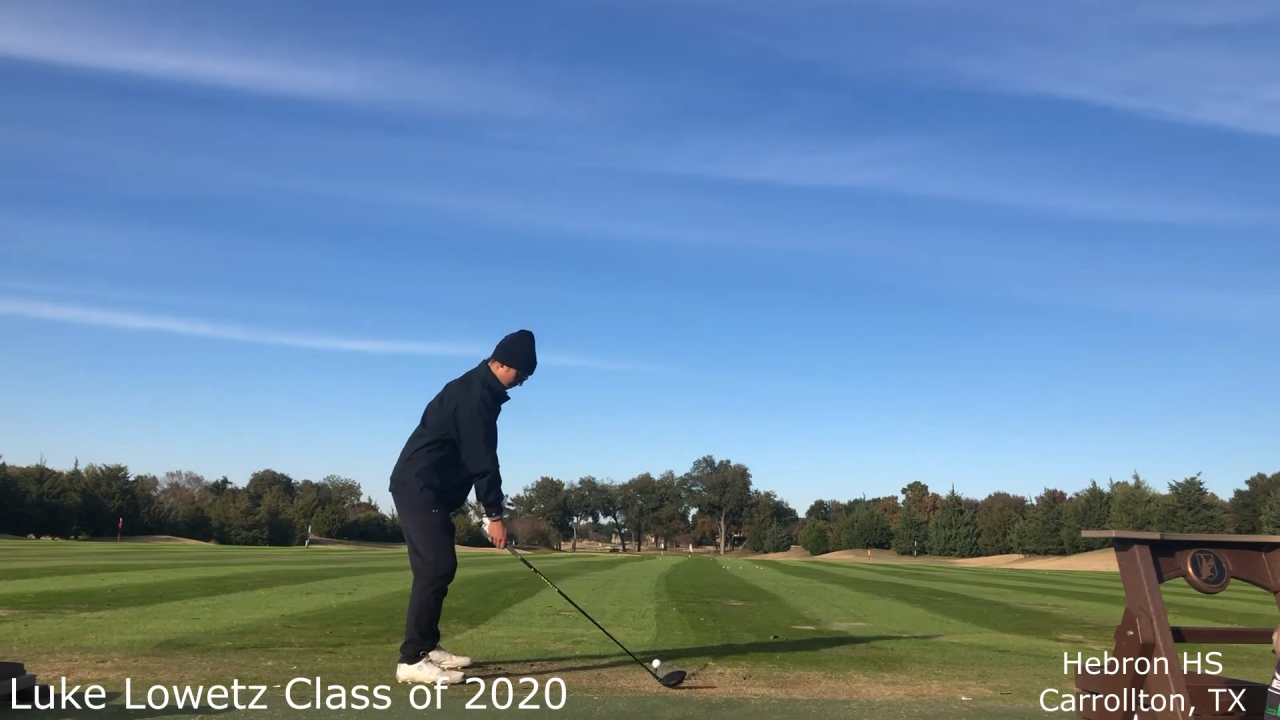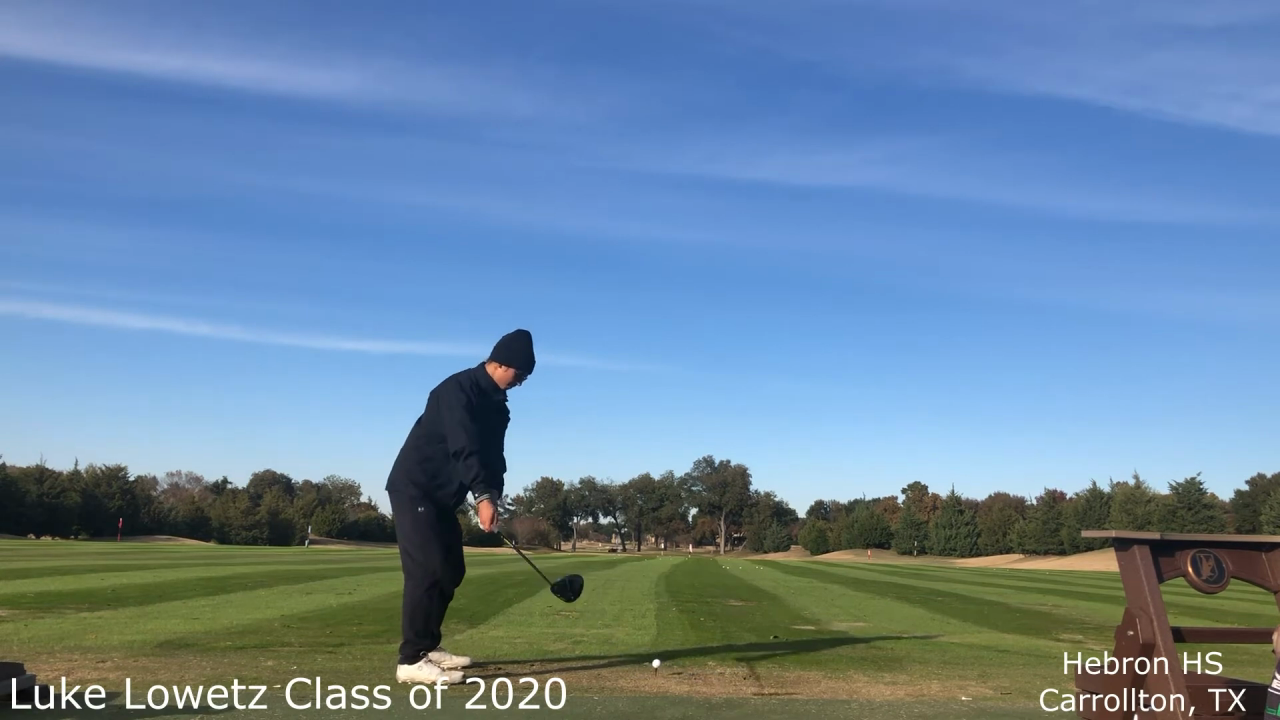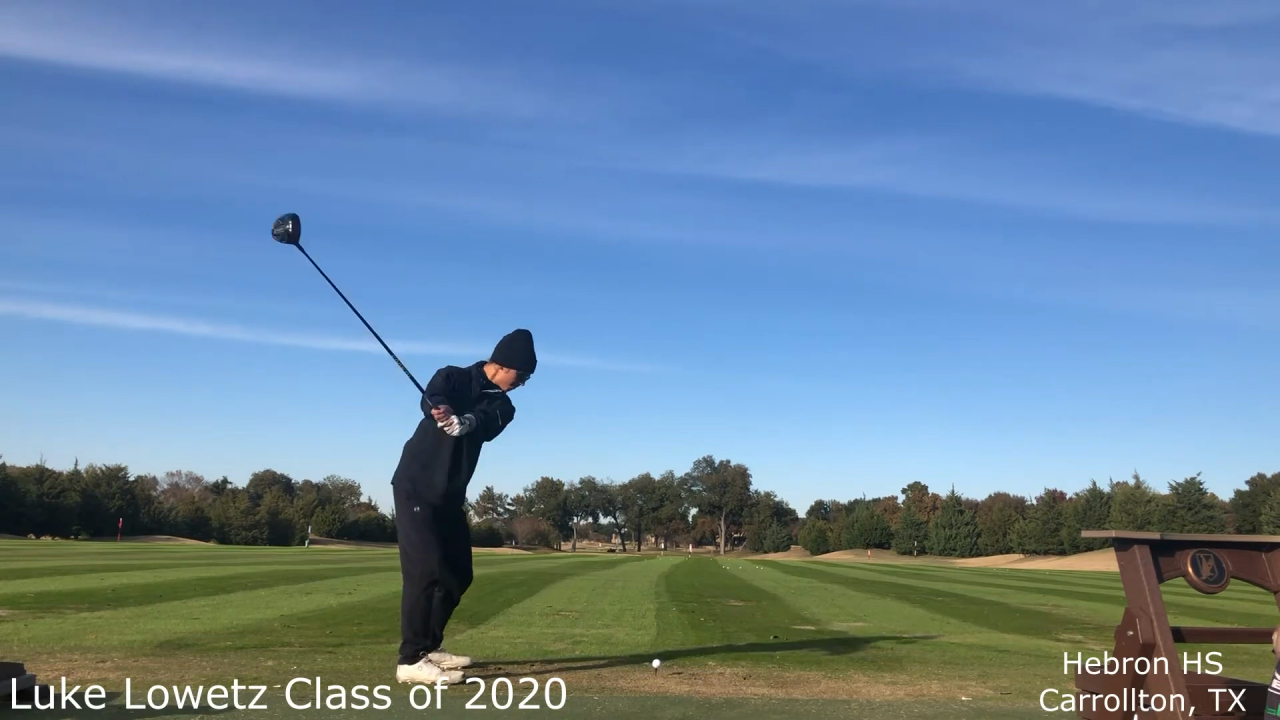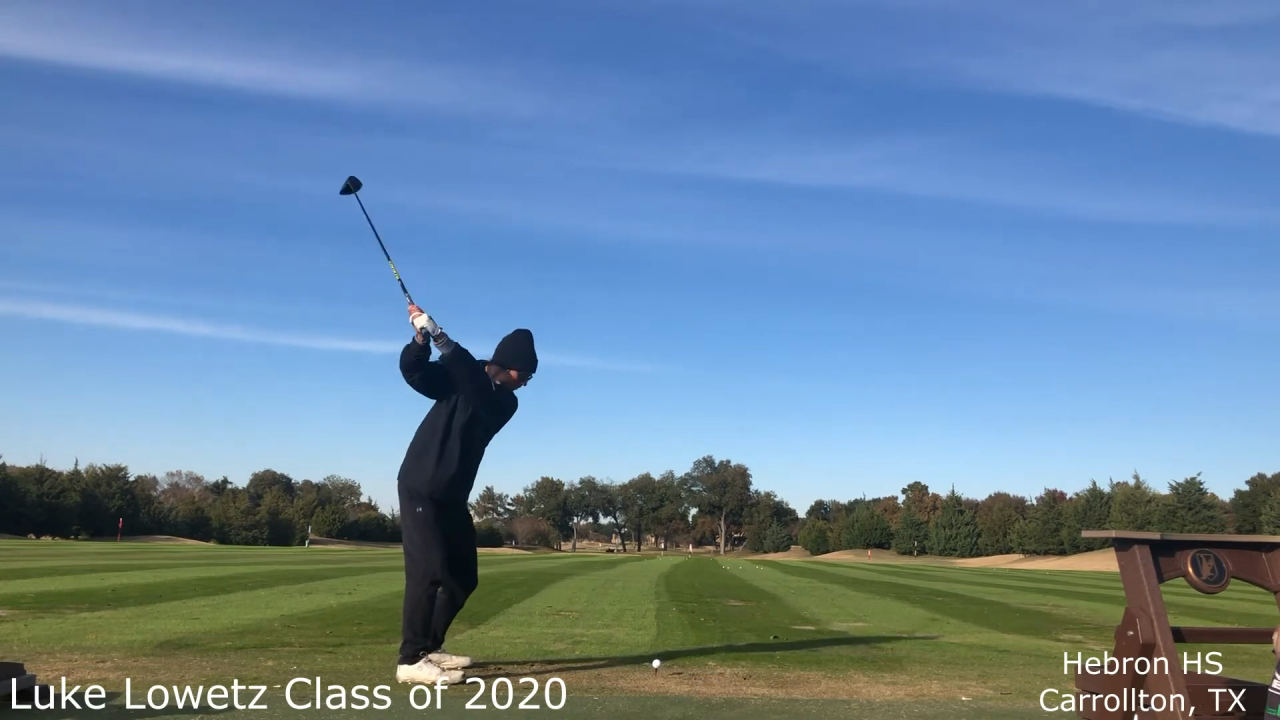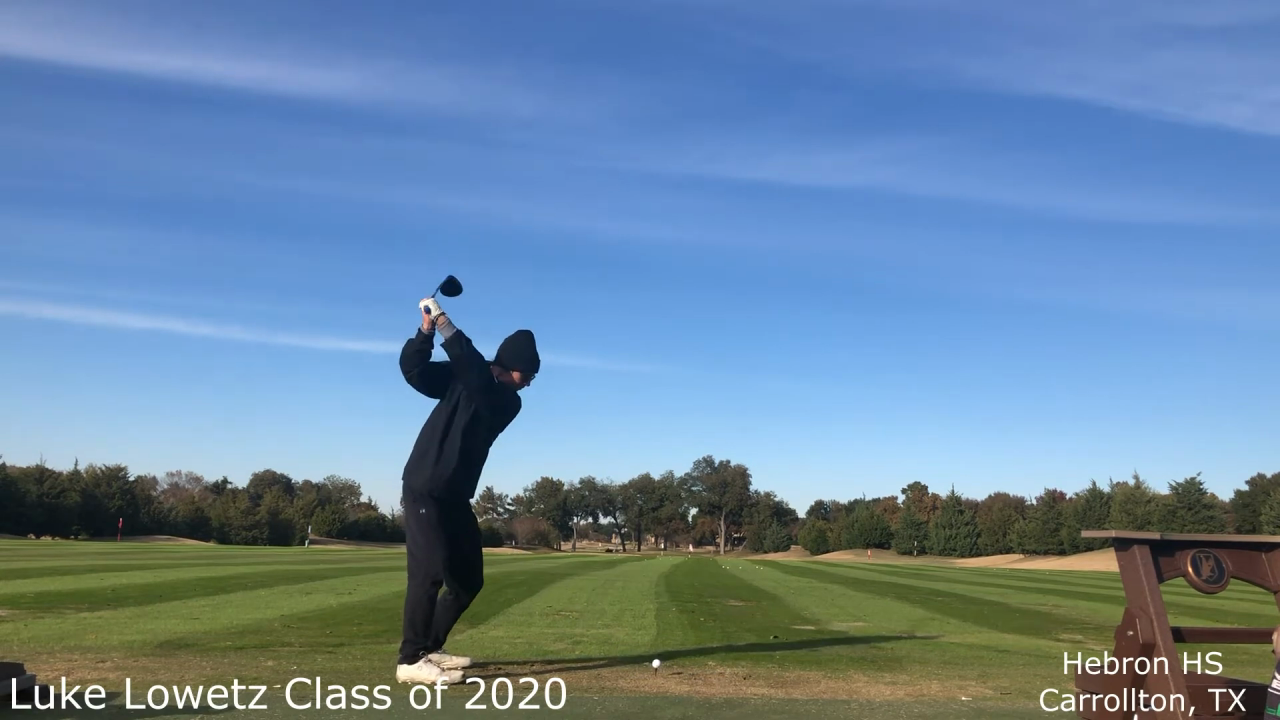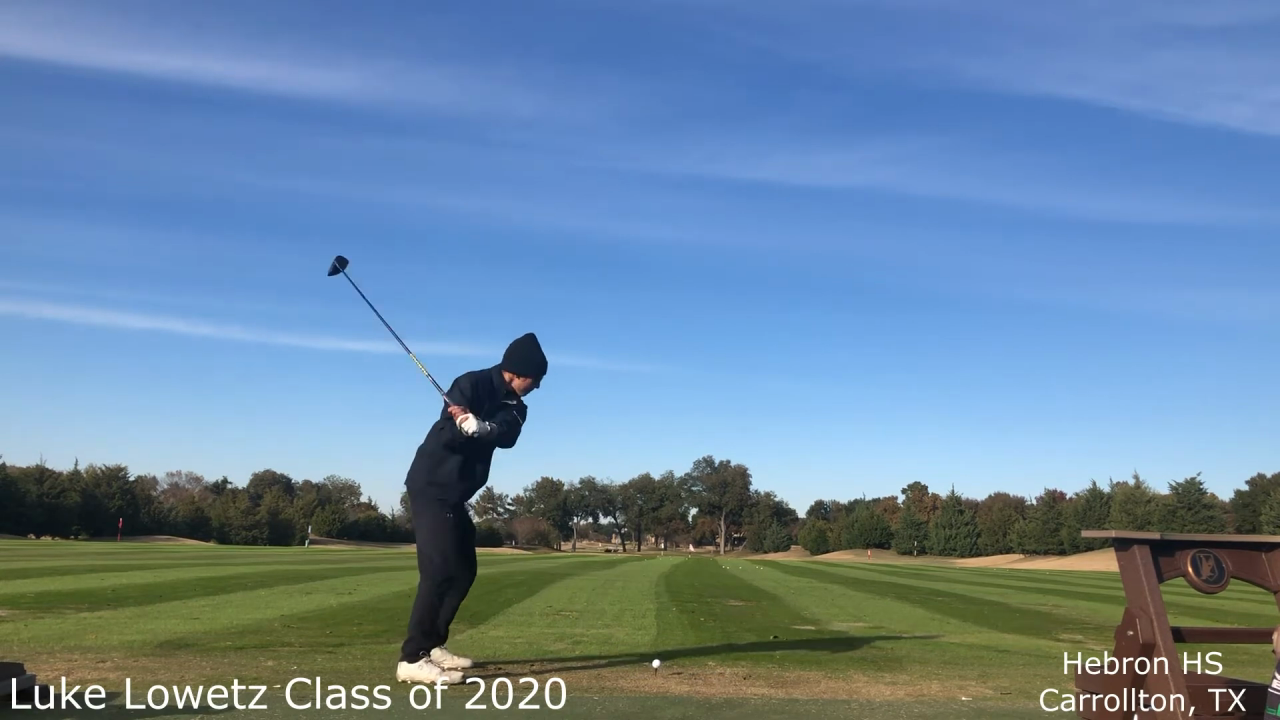
dt=0.2s
person 1, frame 1
left shoulder: (488, 397)
right shoulder: (473, 394)
left elbow: (484, 458)
right elbow: (478, 461)
left wrist: (492, 511)
right wrist: (494, 515)
left hip: (437, 492)
right hip: (419, 488)
left knee: (441, 569)
right knee: (434, 568)
left ankle: (428, 646)
right ankle: (412, 660)
person 1, frame 2
left shoulder: (498, 408)
right shoulder: (459, 387)
left elbow: (494, 457)
right elbow: (465, 444)
left wrist: (491, 497)
right wrist: (482, 496)
left hip: (444, 496)
right hip: (413, 488)
left knee: (449, 572)
right knee: (425, 569)
left ankle: (428, 646)
right ankle: (411, 660)
person 1, frame 3
left shoulder: (503, 407)
right shoulder: (454, 377)
left elbow: (482, 423)
right elbow: (434, 395)
left wrist: (459, 421)
right wrist: (439, 407)
left hip: (449, 496)
right hip: (415, 488)
left knee: (458, 575)
right knee: (424, 570)
left ankle: (430, 647)
right ankle: (411, 660)
person 1, frame 4
left shoulder: (504, 402)
right shoulder: (453, 377)
left elbow: (472, 377)
right elbow: (412, 372)
left wrist: (436, 335)
right wrist: (421, 339)
left hip: (454, 496)
right hip: (420, 488)
left knee: (463, 578)
right knee: (428, 572)
left ankle: (430, 648)
right ankle: (411, 660)
person 1, frame 5
left shoulder: (509, 402)
right shoulder: (456, 374)
left elbow: (475, 372)
right elbow: (412, 370)
left wrist: (441, 321)
right wrist: (426, 329)
left hip: (456, 495)
right hip: (424, 487)
left knee: (469, 578)
right knee: (429, 570)
left ankle: (430, 646)
right ankle: (411, 659)
person 1, frame 6
left shoulder: (515, 408)
right shoulder: (475, 384)
left elbow: (503, 436)
right elbow: (458, 413)
left wrist: (476, 425)
left hip: (450, 495)
right hip: (433, 490)
left knee: (462, 571)
right knee: (442, 571)
left ankle: (432, 647)
right ankle: (413, 659)
